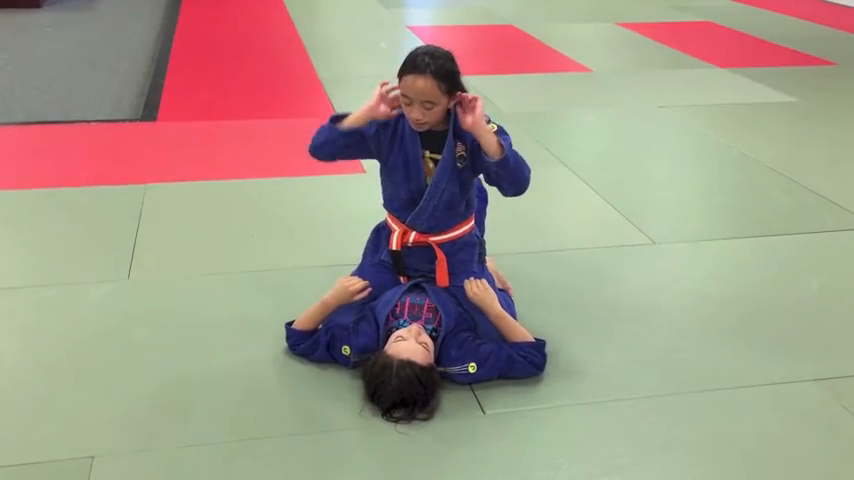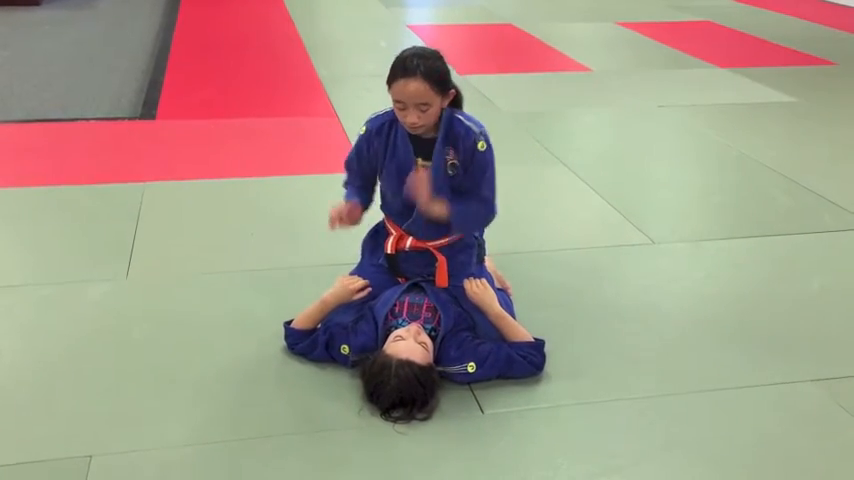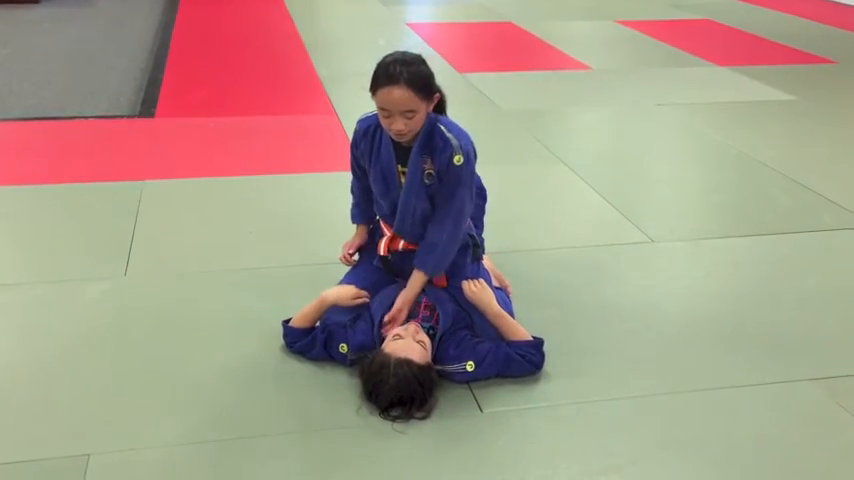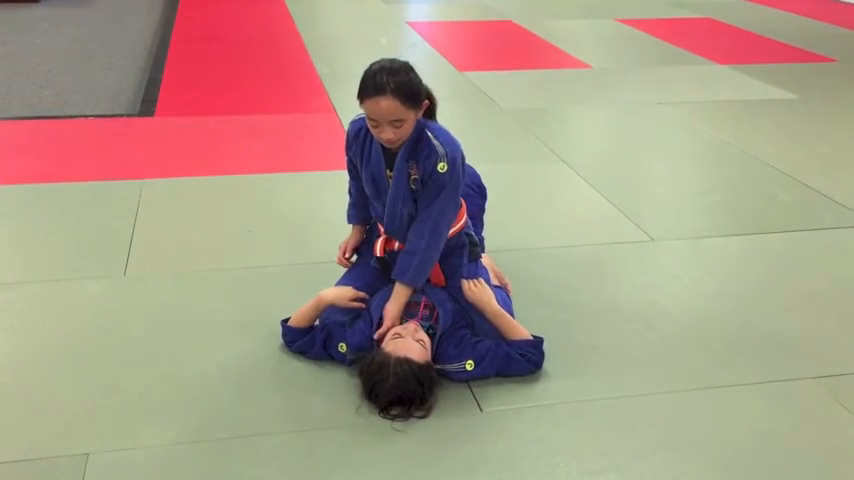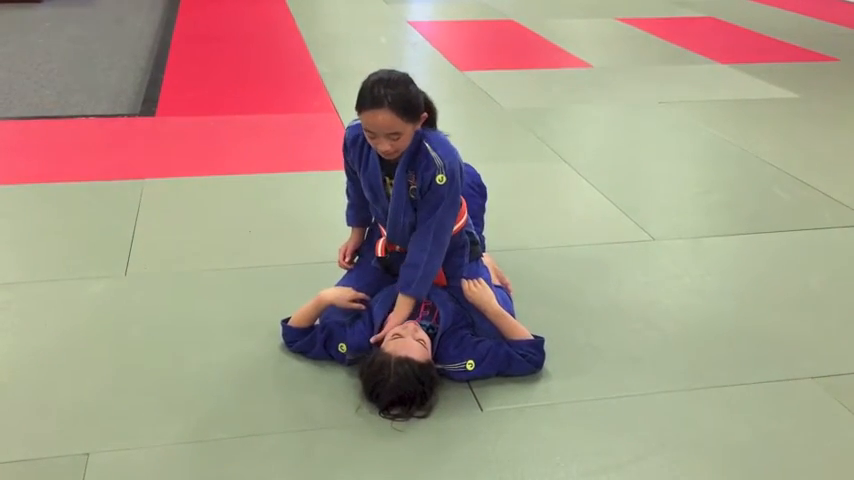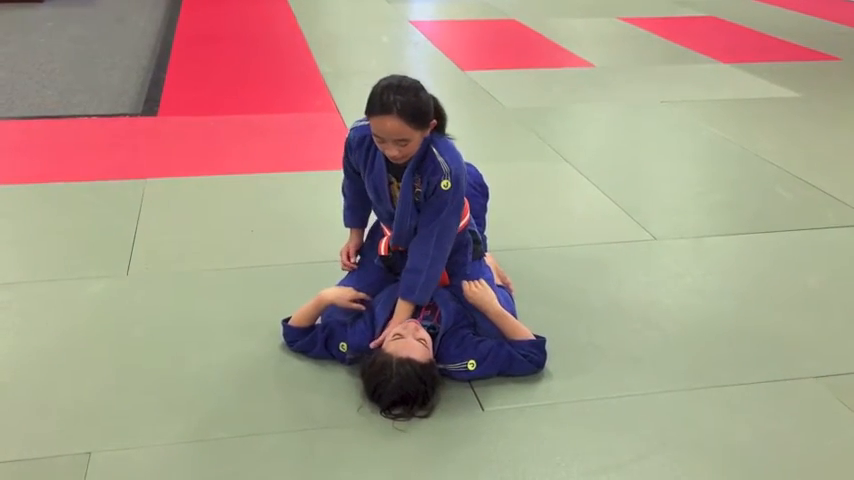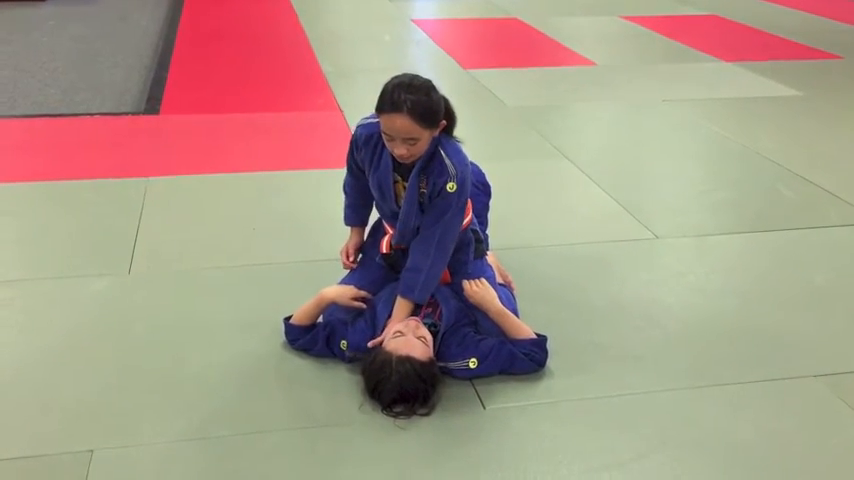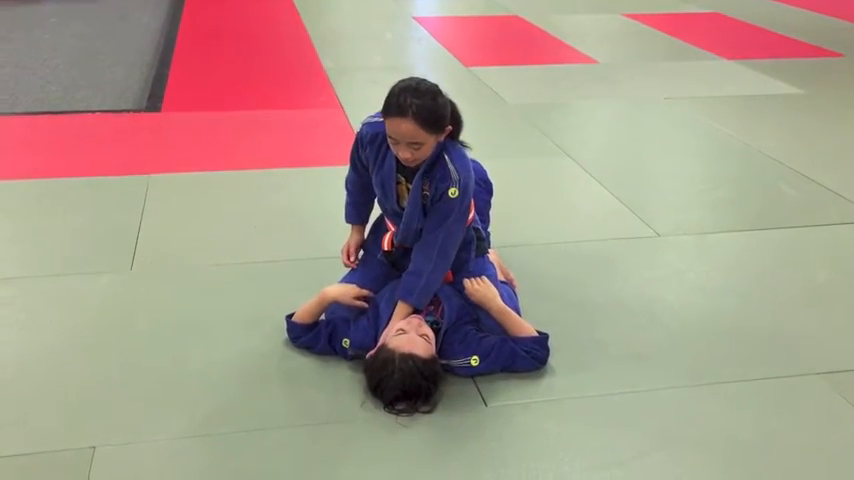
dt=0.3s
person 1, frame 1
left shoulder: (471, 132)
right shoulder: (387, 126)
left elbow: (516, 184)
right elbow: (321, 148)
left wrist: (481, 131)
right wrist: (367, 114)
left hip: (455, 251)
right hip: (395, 245)
left ankle: (483, 270)
person 1, frame 2
left shoulder: (471, 138)
right shoulder: (378, 130)
left elbow: (480, 211)
right elbow: (361, 178)
left wrist: (432, 206)
right wrist: (353, 207)
left hip: (451, 252)
right hip: (393, 245)
left ankle: (481, 270)
person 1, frame 3
left shoulder: (454, 148)
right shoulder: (366, 133)
left elbow: (448, 227)
left wrist: (412, 291)
right wrist: (362, 230)
left hip: (447, 253)
right hip: (389, 244)
left ankle: (481, 269)
person 1, frame 4
left shoulder: (443, 153)
right shoulder: (358, 134)
left elbow: (429, 232)
left wrist: (397, 301)
right wrist: (357, 230)
left hip: (443, 248)
right hip: (386, 241)
right knee: (338, 311)
left ankle: (479, 263)
person 1, frame 5
left shoulder: (442, 163)
right shoulder: (355, 139)
left elbow: (430, 241)
left wrist: (401, 311)
right wrist: (357, 234)
left hip: (445, 247)
right hip: (388, 241)
left ankle: (480, 263)
person 1, frame 6
left shoulder: (446, 168)
right shoulder: (359, 138)
left elbow: (431, 246)
left wrist: (400, 318)
right wrist: (356, 235)
left hip: (446, 247)
right hip: (391, 240)
right knee: (338, 315)
left ankle: (482, 262)
person 1, frame 7
left shoulder: (452, 170)
right shoulder: (366, 136)
left elbow: (432, 248)
left wrist: (400, 318)
right wrist: (357, 232)
left hip: (447, 246)
right hip: (392, 239)
left ankle: (481, 256)
person 1, frame 8
left shoulder: (456, 175)
right shoulder: (371, 133)
left elbow: (434, 253)
left wrist: (398, 321)
right wrist: (357, 230)
left hip: (451, 246)
right hip: (394, 238)
left ankle: (486, 258)
person 2, frame 1
left shoulder: (361, 345)
right shoulder: (457, 361)
left elbow: (299, 338)
right elbow: (533, 358)
left wrist: (331, 300)
right wrist: (493, 308)
person 2, frame 2
left shoulder: (361, 344)
right shoulder: (456, 359)
left elbow: (297, 337)
right elbow: (532, 357)
left wrist: (330, 298)
right wrist: (493, 307)
person 2, frame 3
left shoulder: (359, 342)
right shoulder: (454, 358)
left elbow: (296, 335)
right elbow: (531, 356)
left wrist: (327, 298)
right wrist: (490, 306)
person 2, frame 4
left shoulder: (358, 342)
right shoulder: (454, 357)
left elbow: (295, 335)
right elbow: (531, 356)
left wrist: (324, 298)
right wrist: (490, 307)
person 2, frame 5
left shoulder: (359, 342)
right shoulder: (455, 357)
left elbow: (295, 335)
right elbow: (531, 355)
left wrist: (324, 298)
right wrist: (490, 306)
person 2, frame 6
left shoulder: (359, 342)
right shoulder: (455, 356)
left elbow: (296, 334)
right elbow: (533, 355)
left wrist: (324, 297)
right wrist: (492, 306)
right ankle: (485, 262)
person 2, frame 7
left shoulder: (359, 341)
right shoulder: (456, 355)
left elbow: (297, 333)
right elbow: (534, 354)
left wrist: (325, 296)
right wrist: (492, 306)
right ankle: (486, 259)
person 2, frame 8
left shoulder: (362, 339)
right shoulder: (458, 353)
left elbow: (299, 330)
right elbow: (536, 352)
left wrist: (327, 294)
right wrist: (494, 303)
